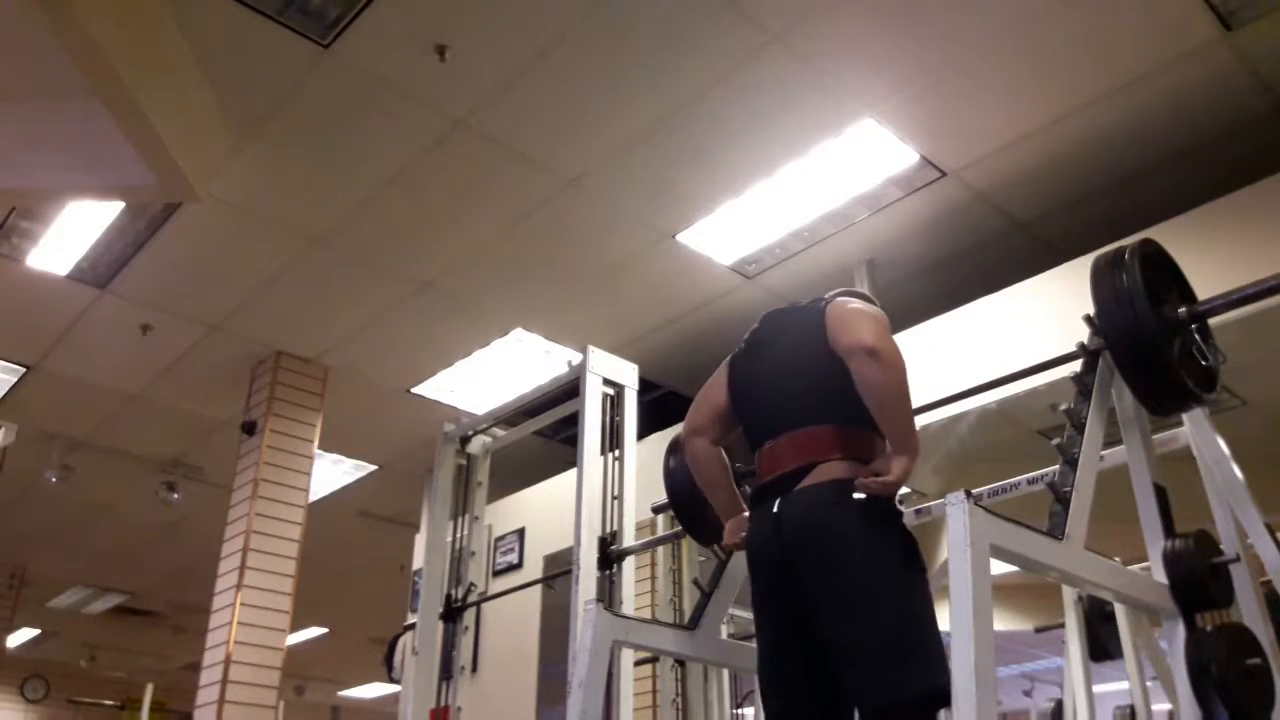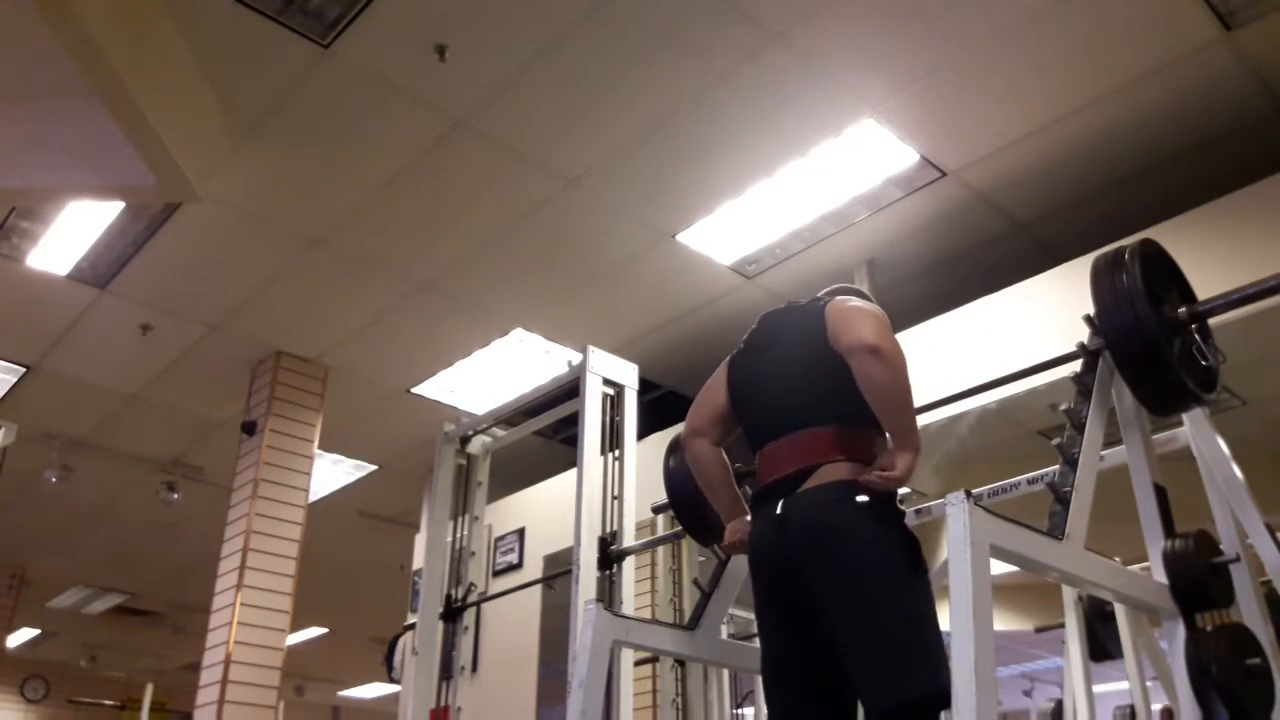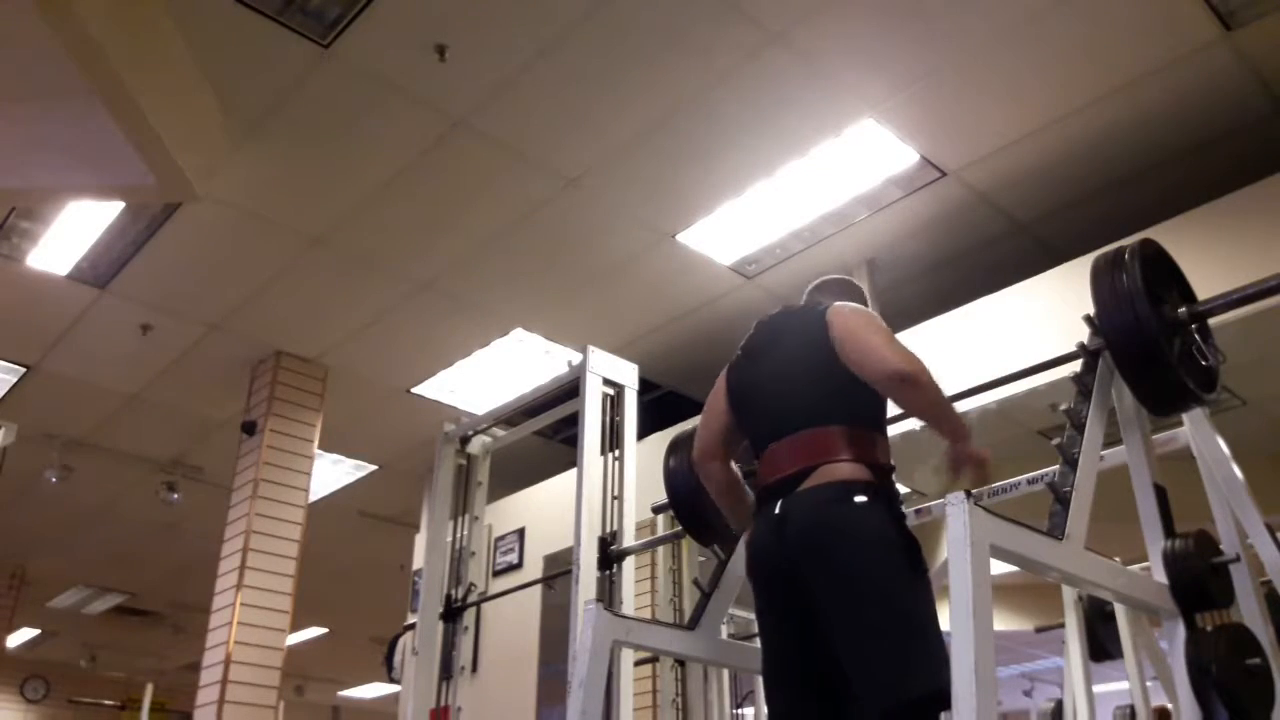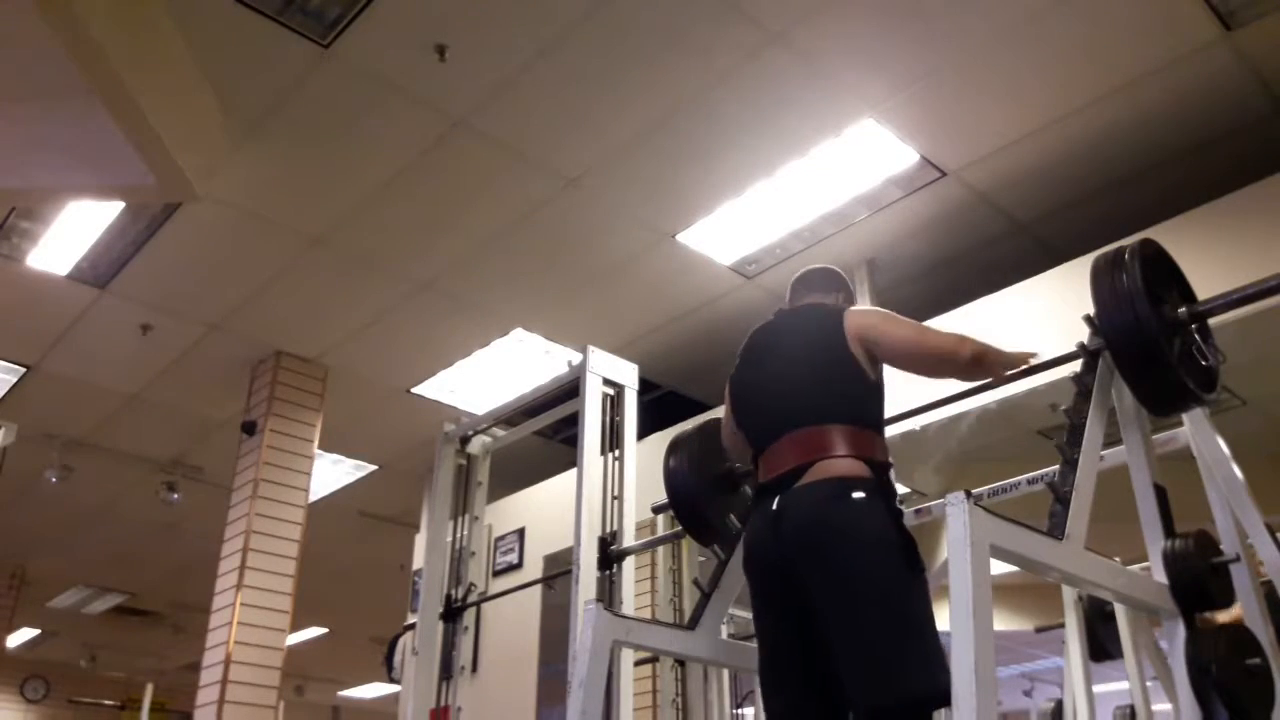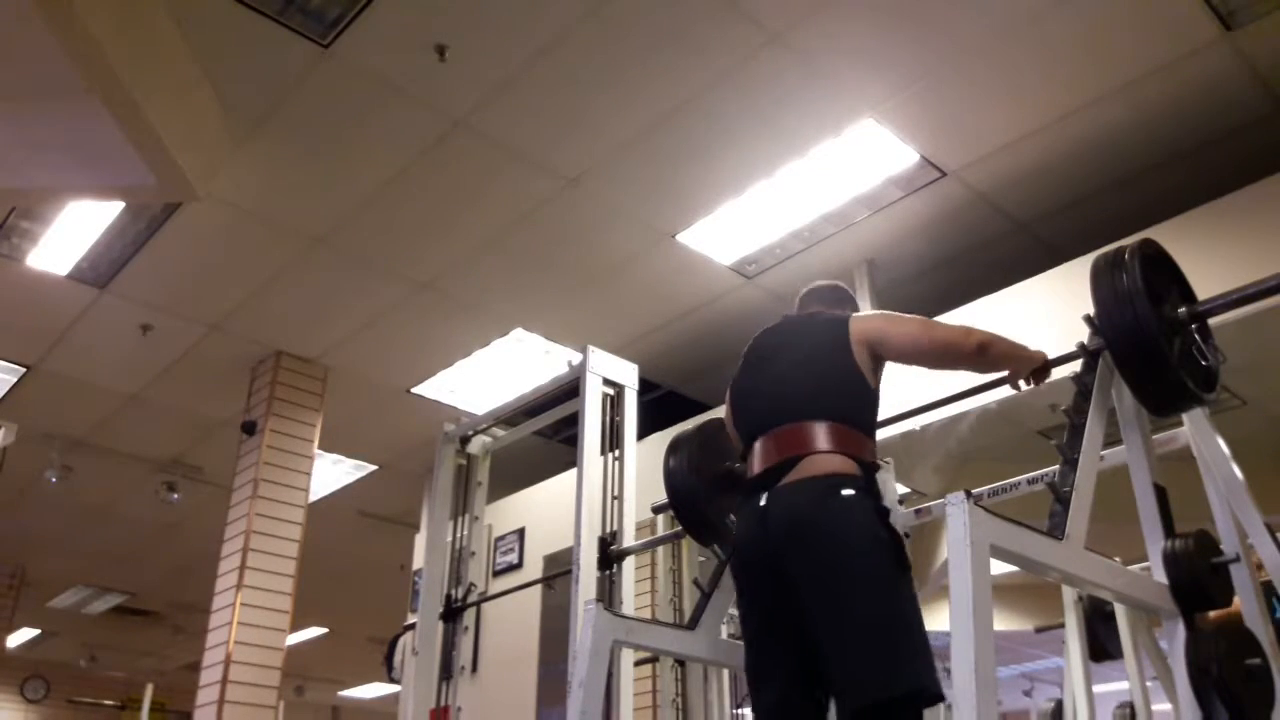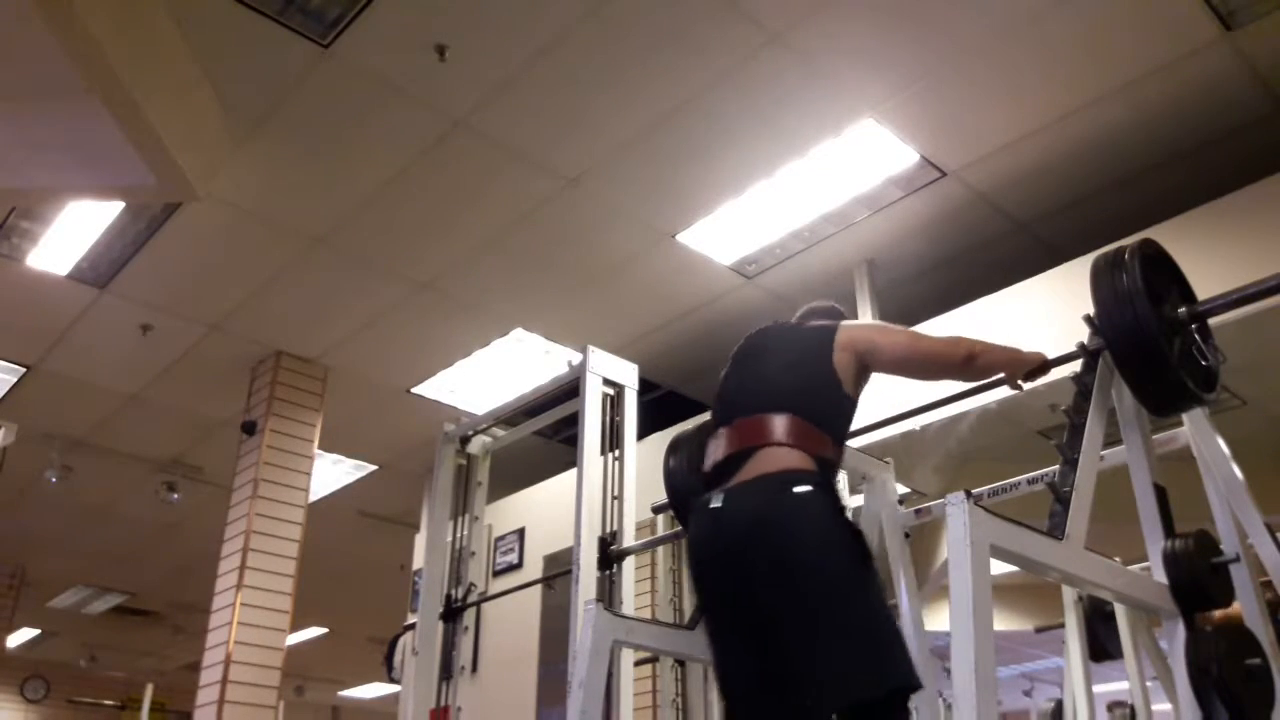
dt=0.2s
person 1, frame 1
left shoulder: (749, 353)
right shoulder: (850, 311)
left elbow: (698, 434)
right elbow: (869, 349)
left wrist: (734, 515)
right wrist: (904, 450)
left hip: (772, 528)
right hip: (842, 511)
person 1, frame 2
left shoulder: (749, 353)
right shoulder: (850, 310)
left elbow: (698, 436)
right elbow: (870, 347)
left wrist: (737, 518)
right wrist: (906, 446)
left hip: (774, 530)
right hip: (846, 513)
person 1, frame 3
left shoulder: (748, 356)
right shoulder: (844, 317)
left elbow: (707, 454)
right elbow: (897, 370)
right wrist: (961, 439)
left hip: (776, 532)
right hip: (847, 513)
person 1, frame 4
left shoulder: (747, 363)
right shoulder: (853, 325)
right elbow: (962, 355)
right wrist: (1007, 360)
left hip: (768, 530)
right hip: (844, 511)
person 1, frame 5
left shoulder: (749, 364)
right shoulder: (856, 330)
right elbow: (968, 345)
right wrist: (1026, 360)
left hip: (755, 525)
right hip: (831, 509)
person 1, frame 6
left shoulder: (742, 362)
right shoulder: (842, 340)
right elbow: (956, 355)
right wrist: (1021, 362)
left hip: (713, 524)
right hip: (789, 507)
